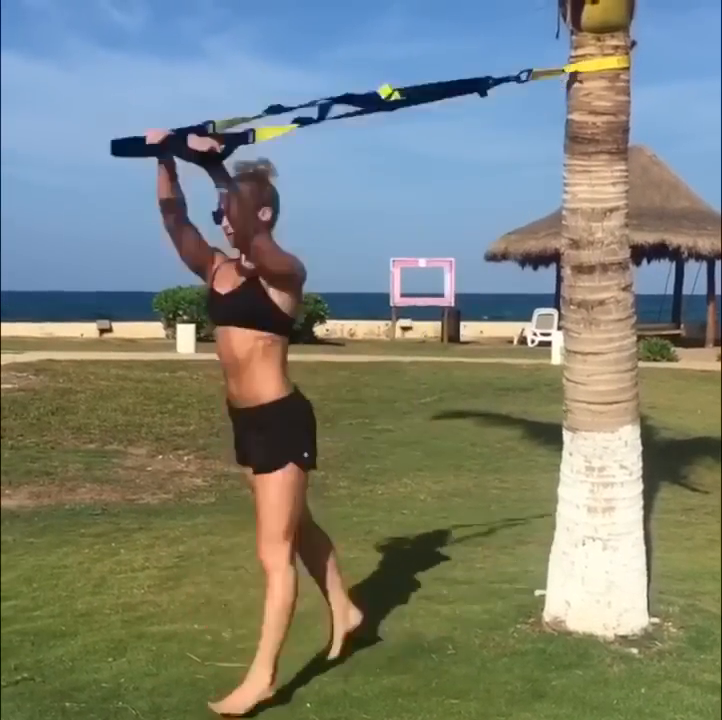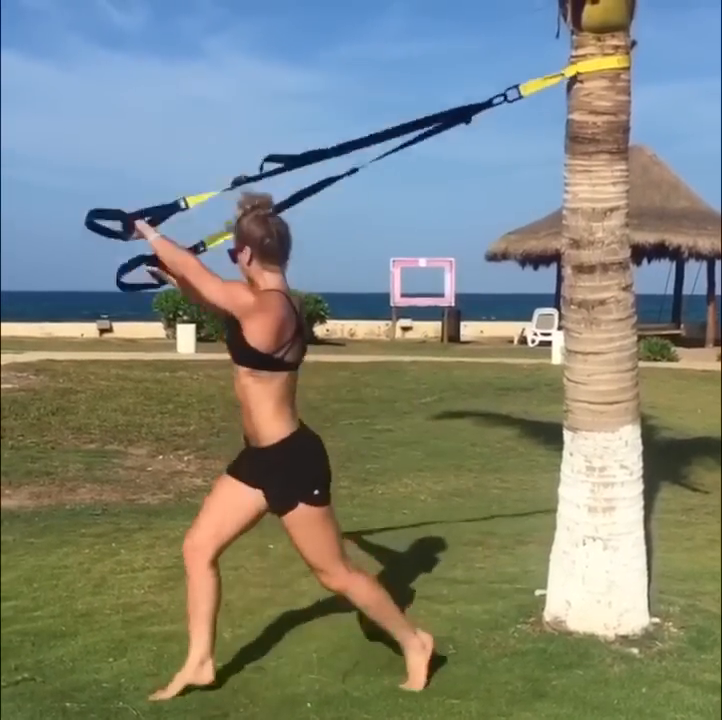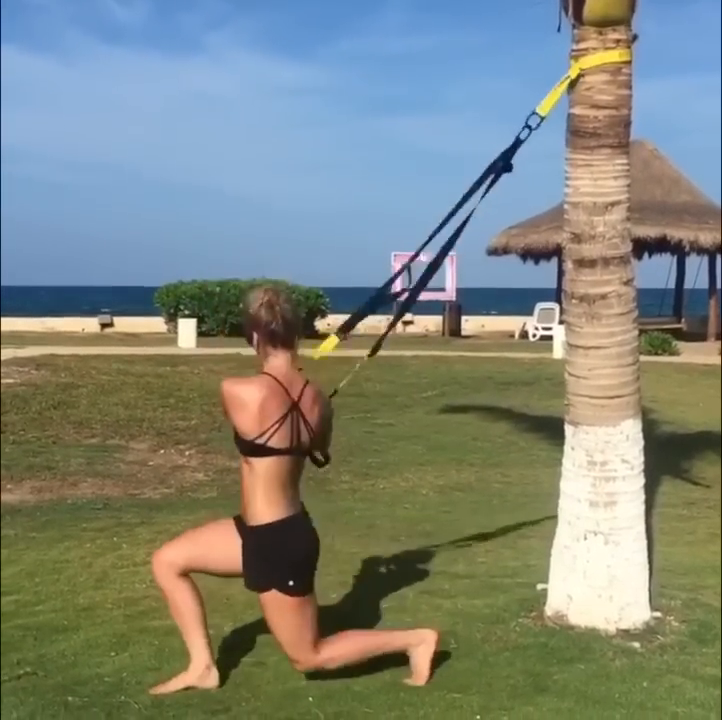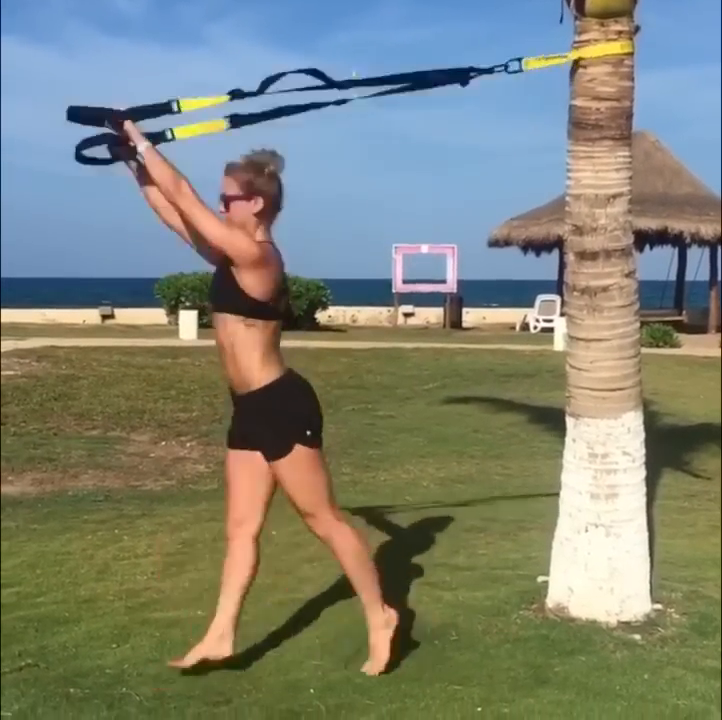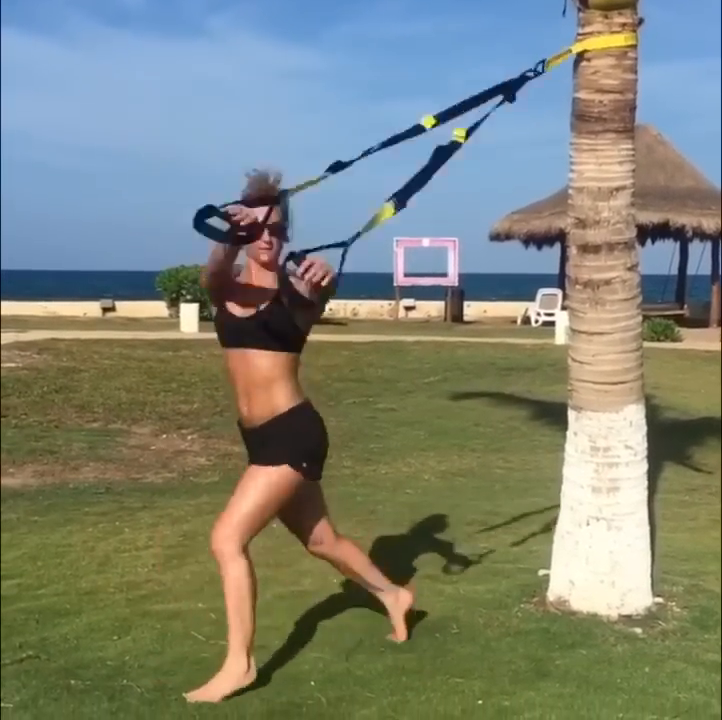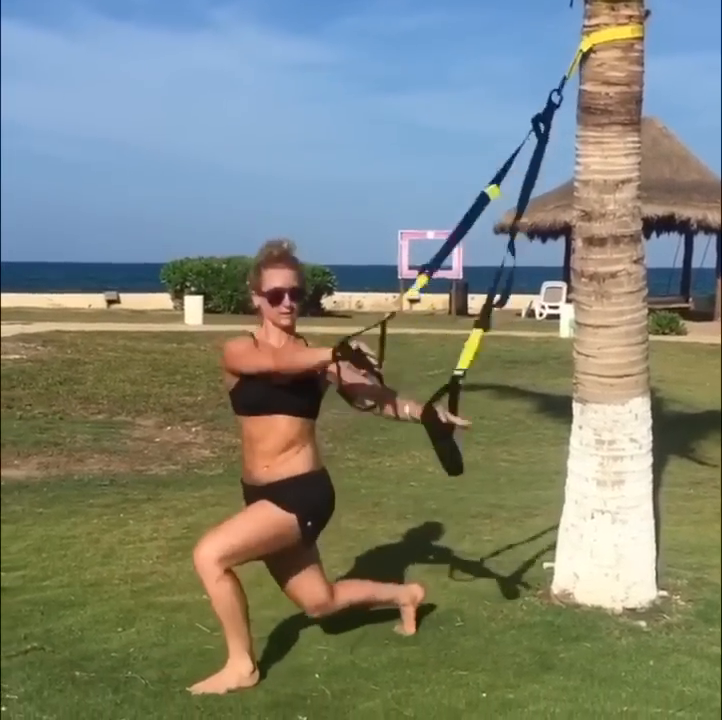
dt=0.3s
person 1, frame 1
left shoulder: (286, 271)
right shoulder: (217, 271)
left elbow: (264, 248)
right elbow: (180, 231)
left wrist: (218, 170)
right wrist: (166, 172)
left hip: (283, 423)
right hip: (246, 422)
left knee: (274, 550)
right knee: (295, 526)
right ankle: (343, 611)
person 1, frame 2
left shoulder: (260, 305)
right shoulder: (273, 303)
left elbow: (192, 270)
right elbow: (205, 285)
left wrist: (147, 232)
right wrist: (166, 261)
left hip: (291, 459)
right hip: (261, 455)
left knee: (333, 573)
right knee: (197, 548)
left ankle: (415, 644)
right ankle: (199, 662)
person 1, frame 3
left shoulder: (245, 393)
right shoulder: (316, 396)
left hip: (276, 540)
right hip: (276, 527)
left knee: (307, 656)
right knee: (166, 562)
left ankle: (416, 641)
right ankle: (202, 666)
person 1, frame 4
left shoulder: (254, 253)
right shoulder: (239, 257)
left elbow: (187, 200)
right elbow: (181, 215)
left wrist: (138, 141)
right wrist: (141, 173)
left hip: (281, 406)
right hip: (252, 409)
left knee: (322, 519)
right knee: (242, 528)
left ankle: (379, 615)
right ankle: (220, 635)
person 1, frame 5
left shoulder: (296, 288)
right shoulder: (224, 288)
left elbow: (315, 300)
right elbow: (216, 269)
left wrist: (319, 282)
right wrist: (235, 230)
left hip: (295, 434)
right hip: (257, 440)
left knee: (227, 537)
right knee: (320, 540)
left ankle: (239, 664)
right ankle: (394, 598)
person 1, frame 6
left shoulder: (320, 357)
right shoulder: (238, 352)
left elbow: (375, 397)
right elbow: (276, 362)
left wrist: (428, 411)
right wrist: (333, 356)
left hip: (304, 492)
right hip: (260, 497)
left knee: (210, 554)
right knee: (320, 602)
left ankle: (241, 665)
right ankle: (404, 595)
